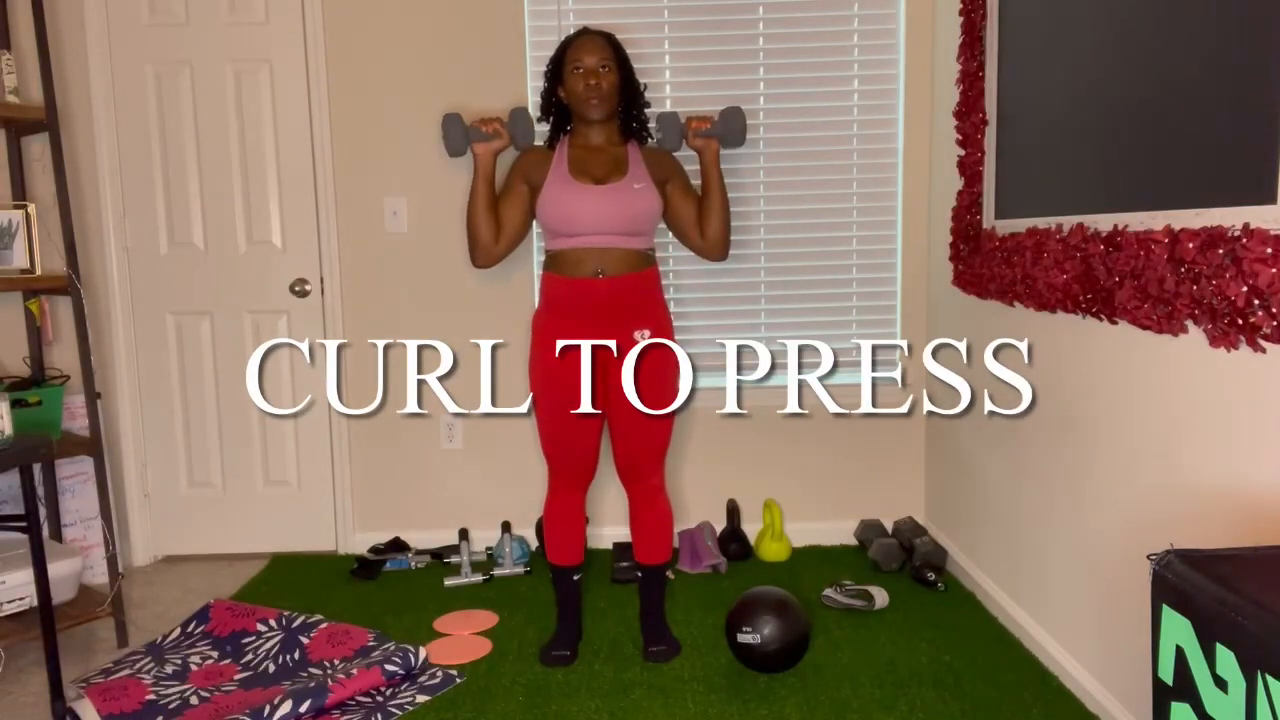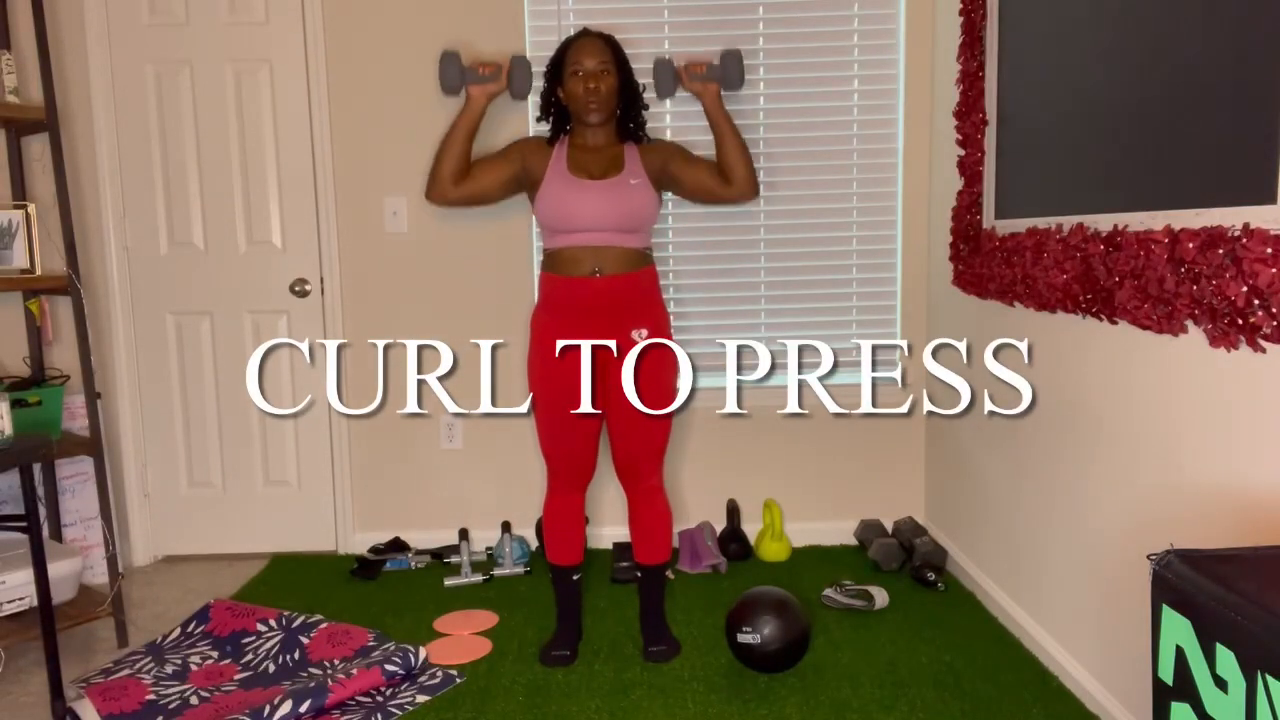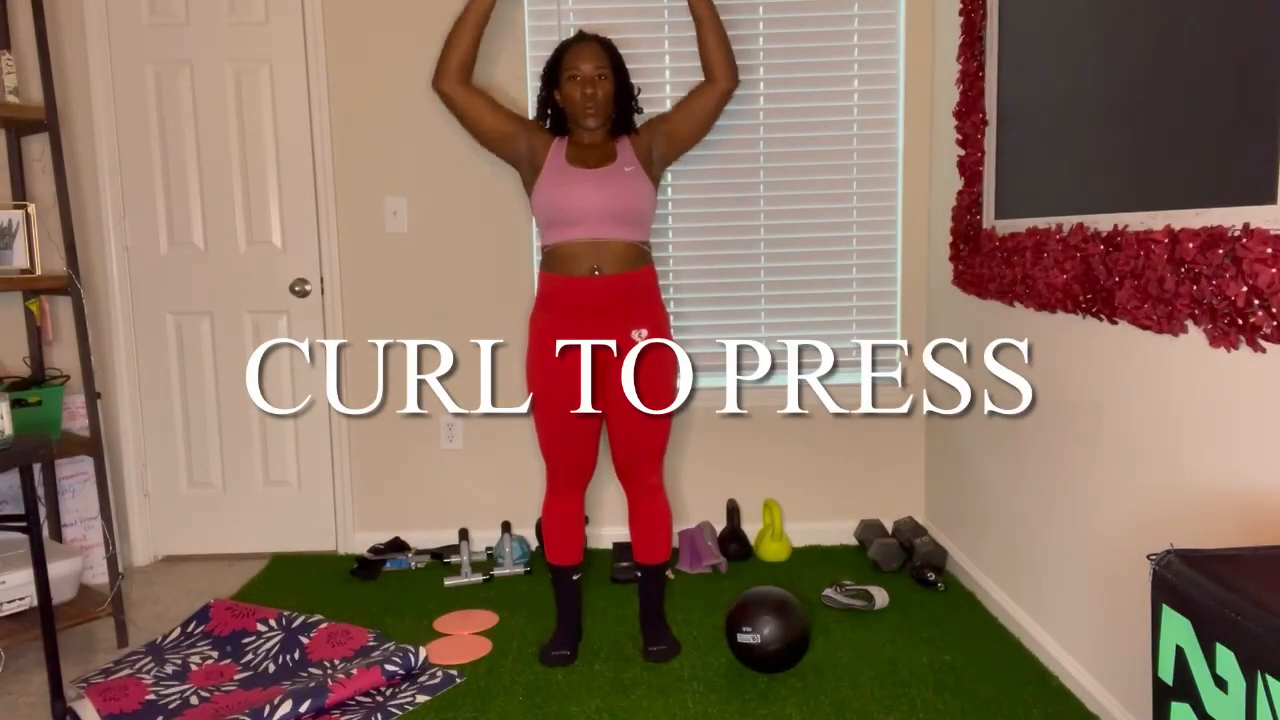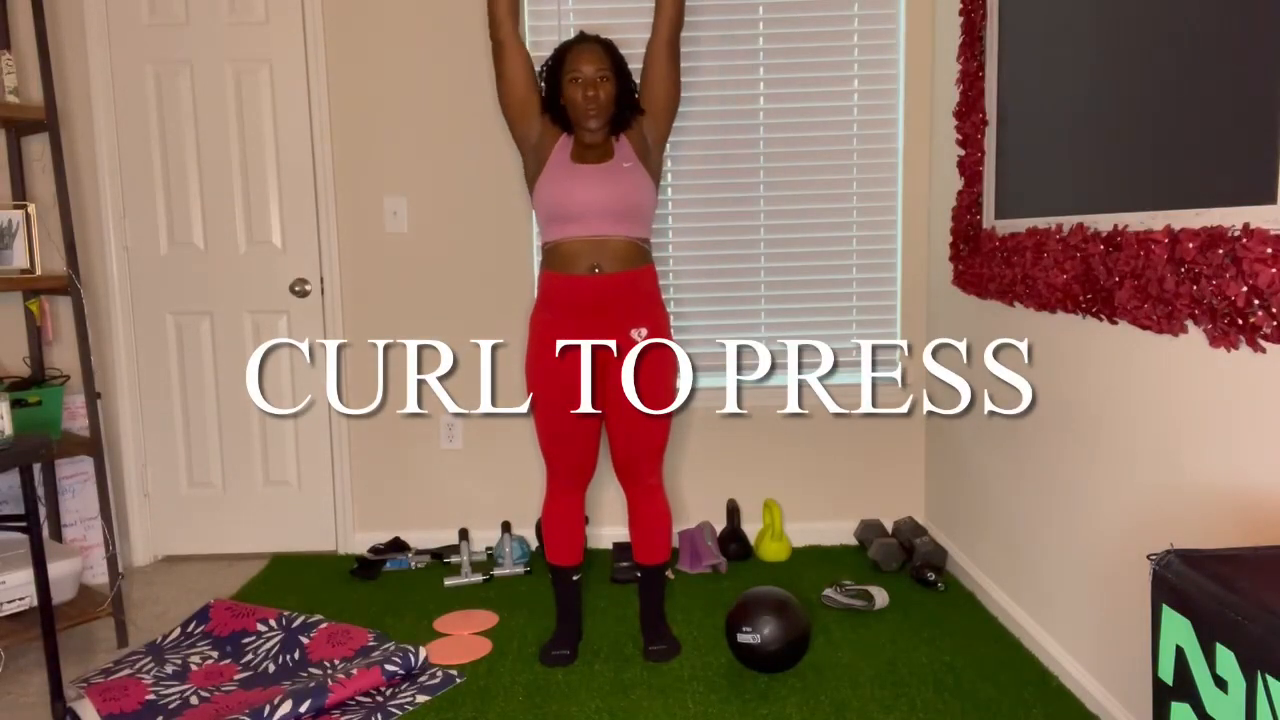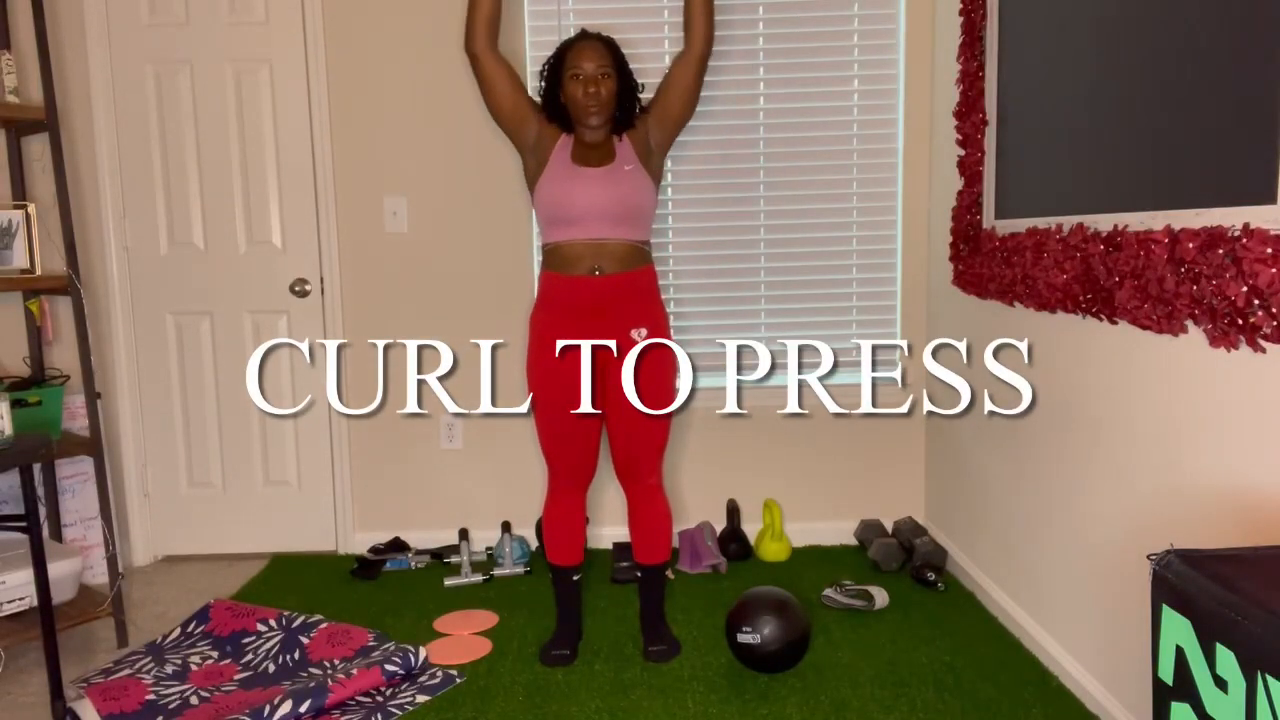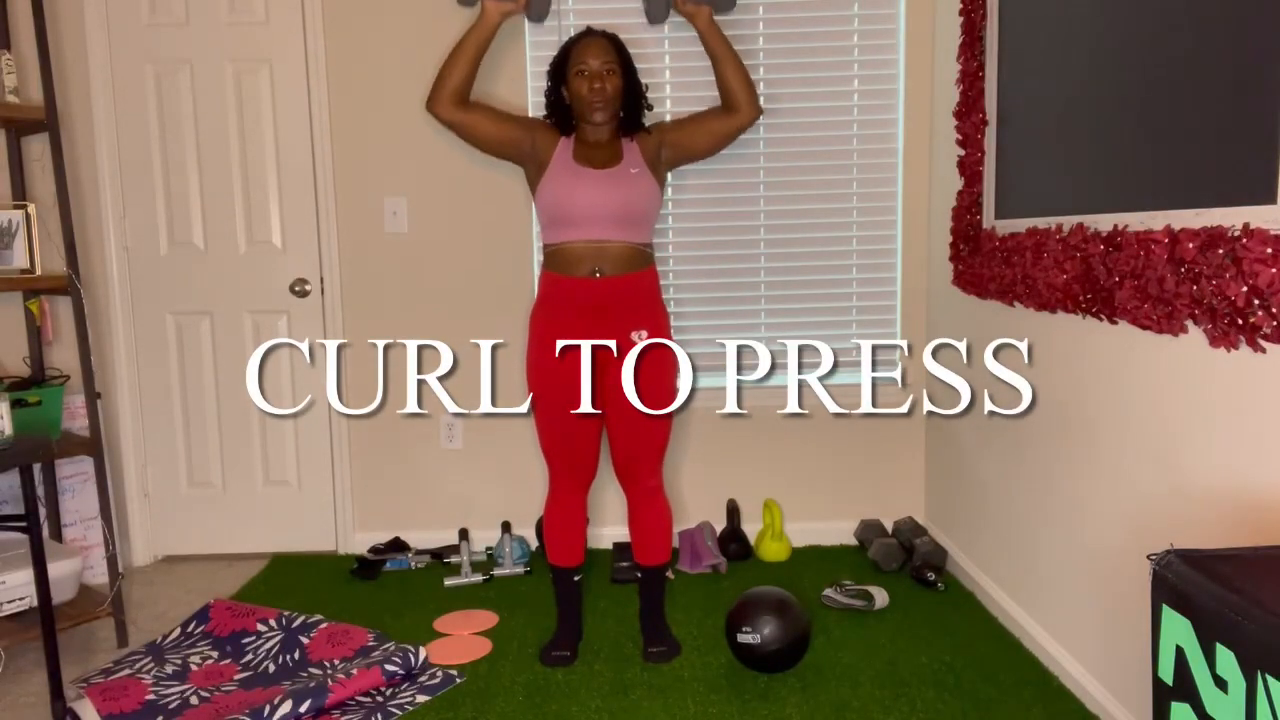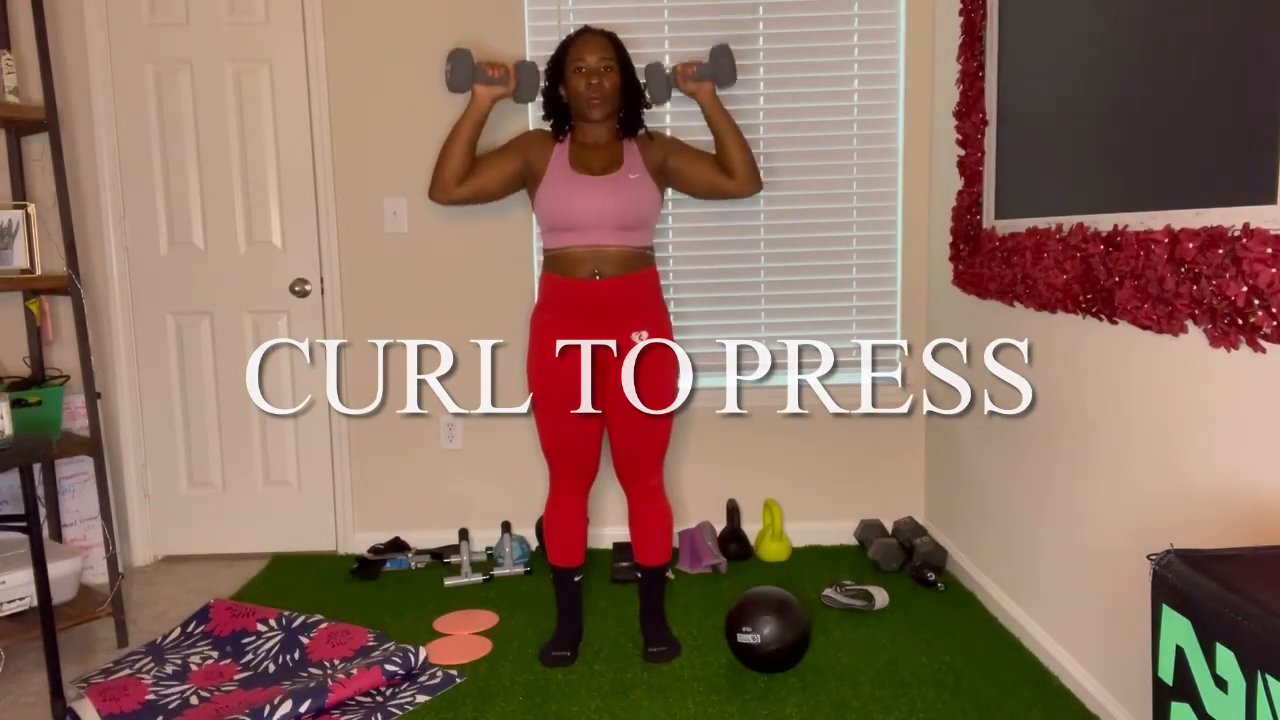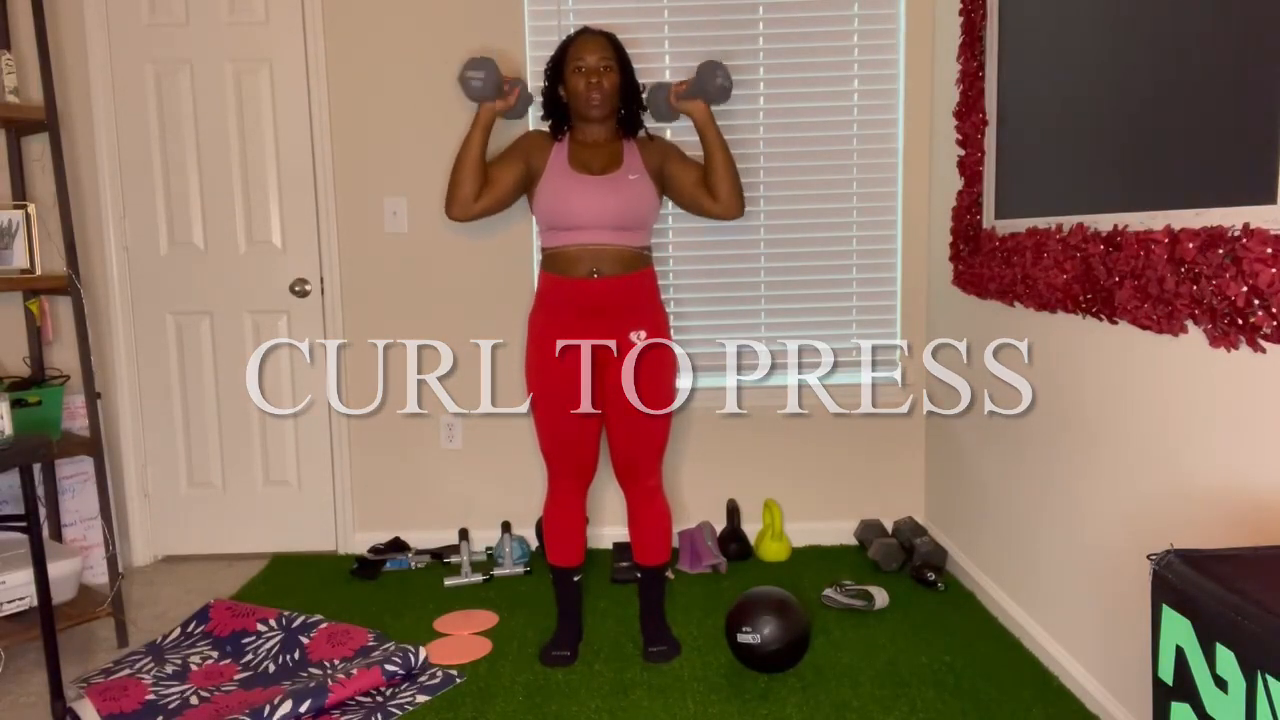
dt=0.3s
person 1, frame 1
left shoulder: (656, 162)
right shoulder: (536, 164)
left elbow: (713, 244)
right elbow: (485, 250)
left wrist: (709, 158)
right wrist: (483, 162)
left hip: (641, 327)
right hip: (563, 330)
left knee: (645, 478)
right knee: (567, 480)
left ankle: (654, 616)
right ankle: (568, 620)
person 1, frame 2
left shoulder: (653, 157)
right shoulder: (534, 159)
left elbow: (742, 184)
right elbow: (441, 187)
left wrist: (711, 102)
right wrist: (473, 104)
left hip: (638, 323)
right hip: (562, 327)
left knee: (643, 477)
right knee: (566, 479)
left ankle: (654, 616)
right ankle: (567, 620)
person 1, frame 3
left shoulder: (648, 148)
right shoulder: (533, 150)
left elbow: (723, 82)
right elbow: (450, 84)
left hip: (638, 323)
right hip: (560, 326)
left knee: (644, 477)
right knee: (565, 480)
left ankle: (653, 615)
right ankle: (567, 619)
person 1, frame 4
left shoulder: (644, 141)
right shoulder: (540, 144)
left hip: (637, 321)
right hip: (560, 324)
left knee: (642, 477)
right knee: (565, 479)
left ankle: (654, 616)
right ankle: (567, 619)
person 1, frame 5
left shoulder: (646, 142)
right shoulder: (540, 143)
left hip: (637, 320)
right hip: (560, 323)
left knee: (643, 477)
right knee: (566, 479)
left ankle: (653, 616)
right ankle: (567, 619)
person 1, frame 6
left shoulder: (654, 147)
right shoulder: (539, 145)
left elbow: (744, 112)
right elbow: (444, 107)
left hip: (638, 322)
right hip: (560, 323)
left knee: (643, 478)
right knee: (567, 480)
left ankle: (653, 616)
right ankle: (568, 620)
person 1, frame 7
left shoulder: (654, 153)
right shoulder: (537, 152)
left elbow: (743, 179)
right elbow: (447, 186)
left wrist: (707, 101)
right wrist: (480, 104)
left hip: (639, 323)
right hip: (561, 326)
left knee: (644, 477)
right knee: (568, 479)
left ankle: (653, 616)
right ankle: (568, 620)
person 1, frame 8
left shoulder: (652, 152)
right shoulder: (536, 150)
left elbow: (728, 204)
right elbow: (461, 206)
left wrist: (703, 120)
right wrist: (484, 118)
left hip: (637, 322)
right hip: (559, 325)
left knee: (642, 477)
right knee: (566, 479)
left ankle: (653, 616)
right ankle: (568, 620)
